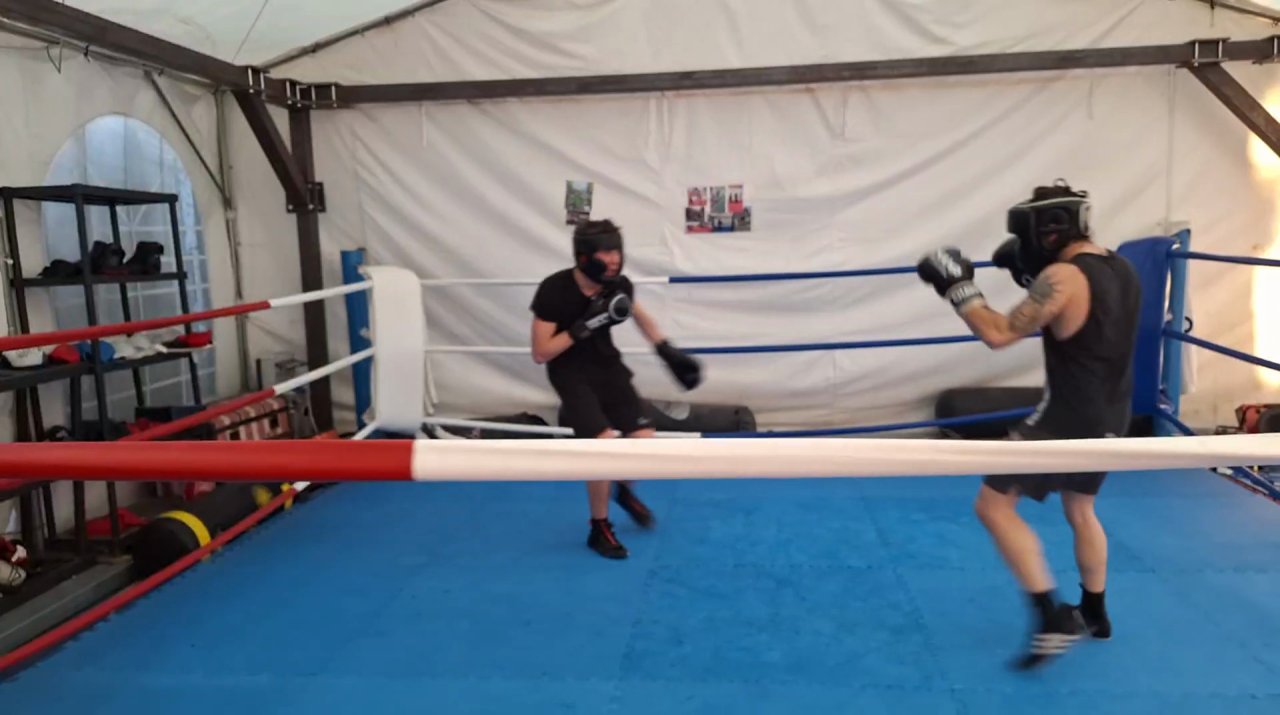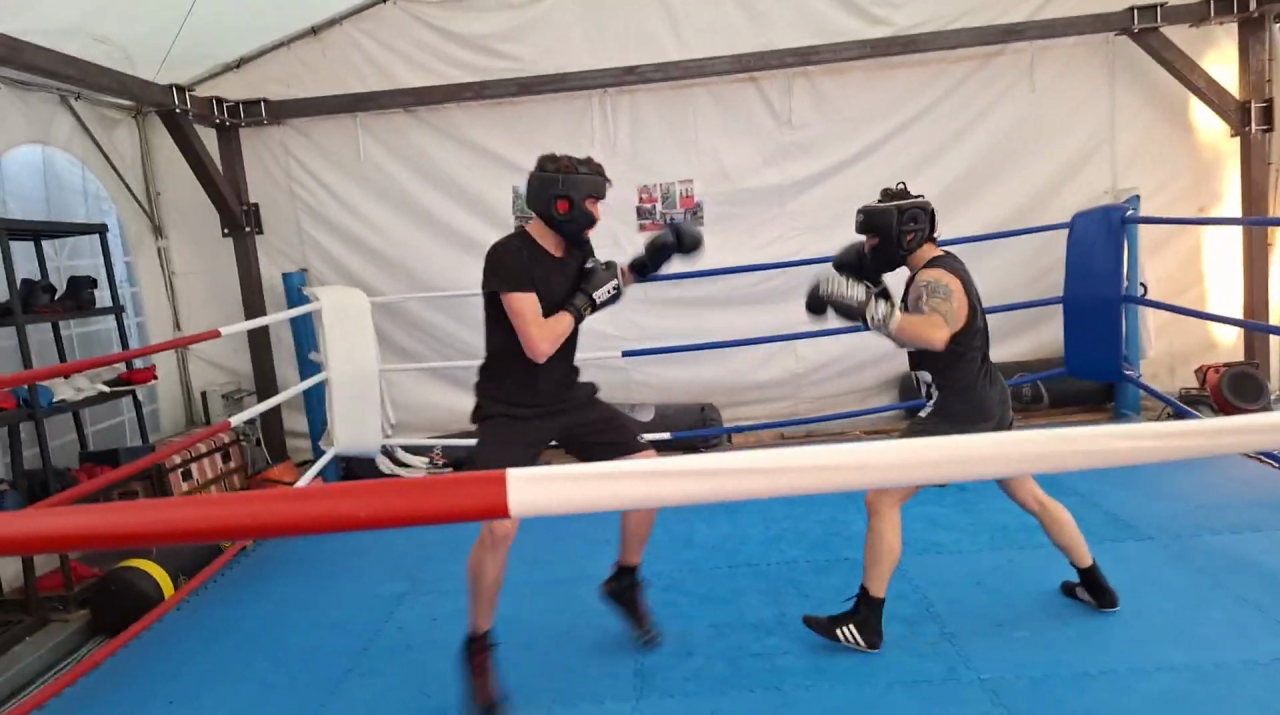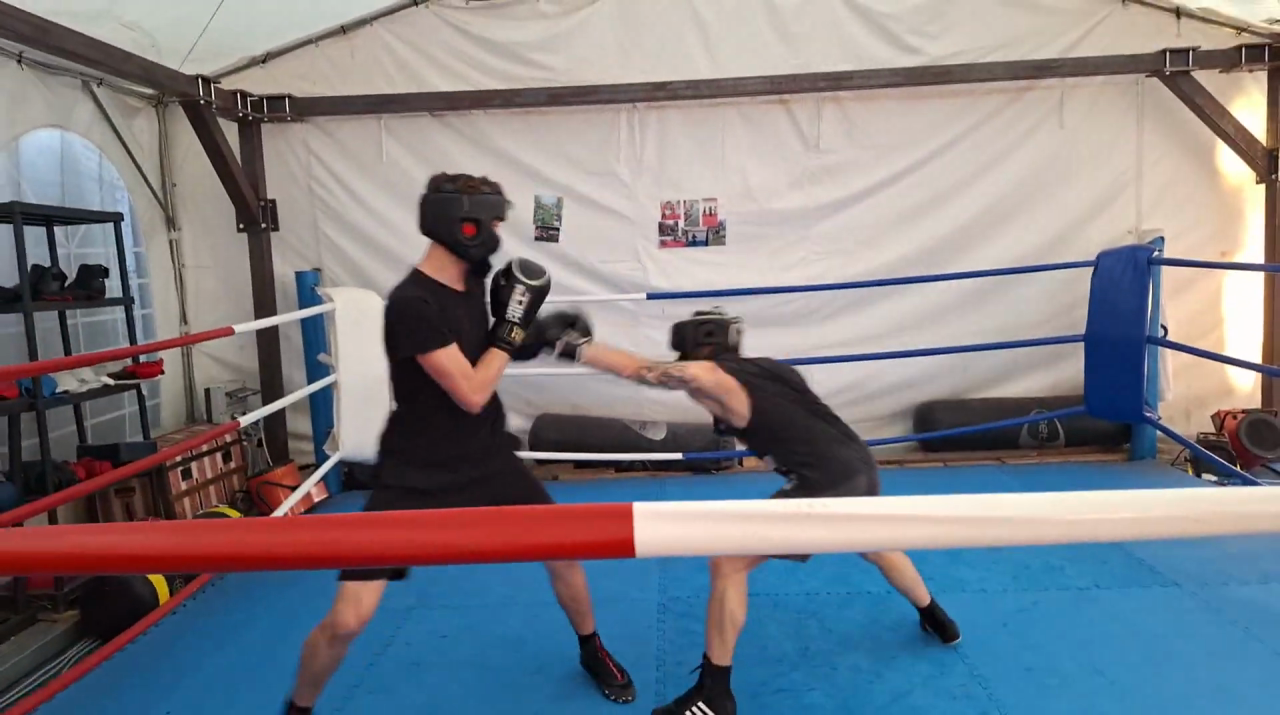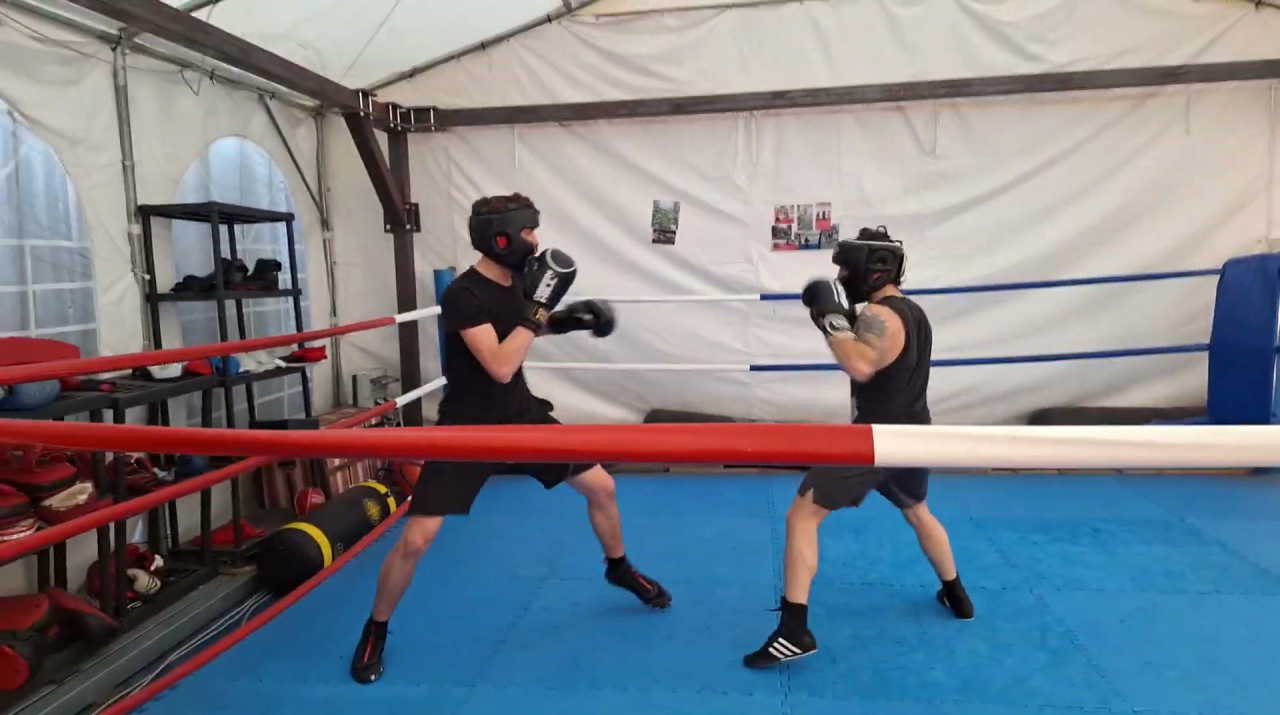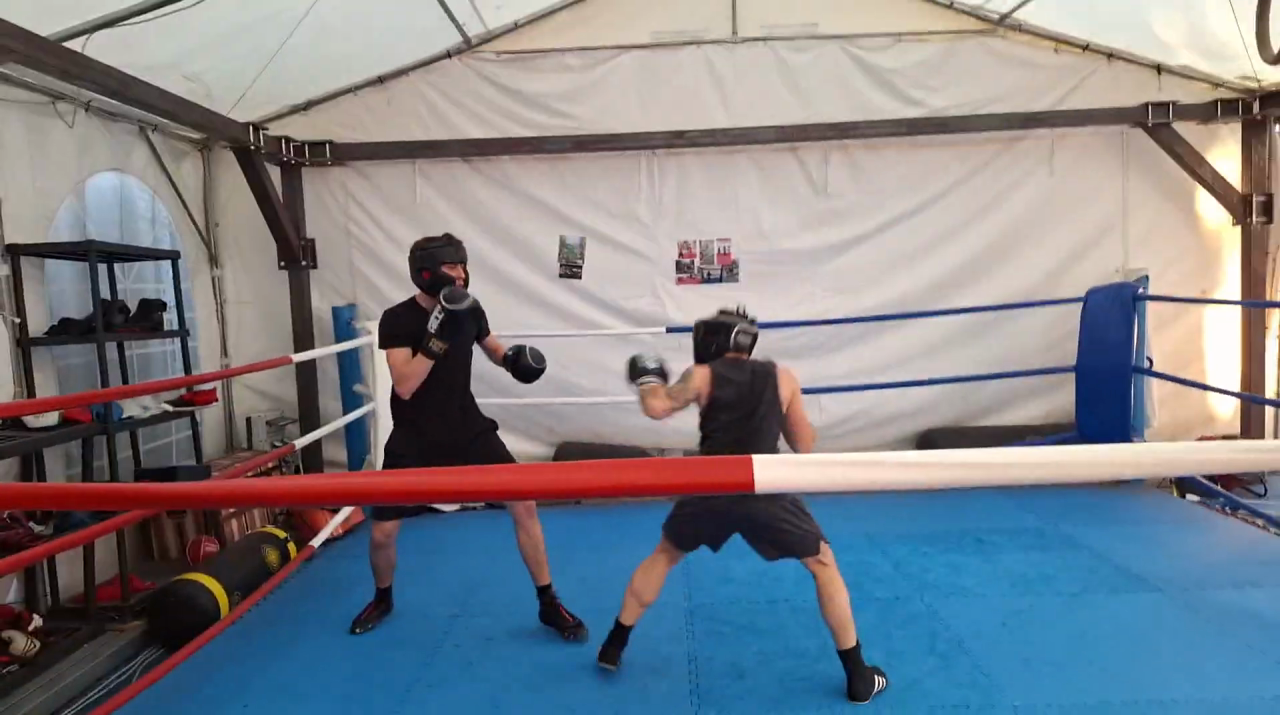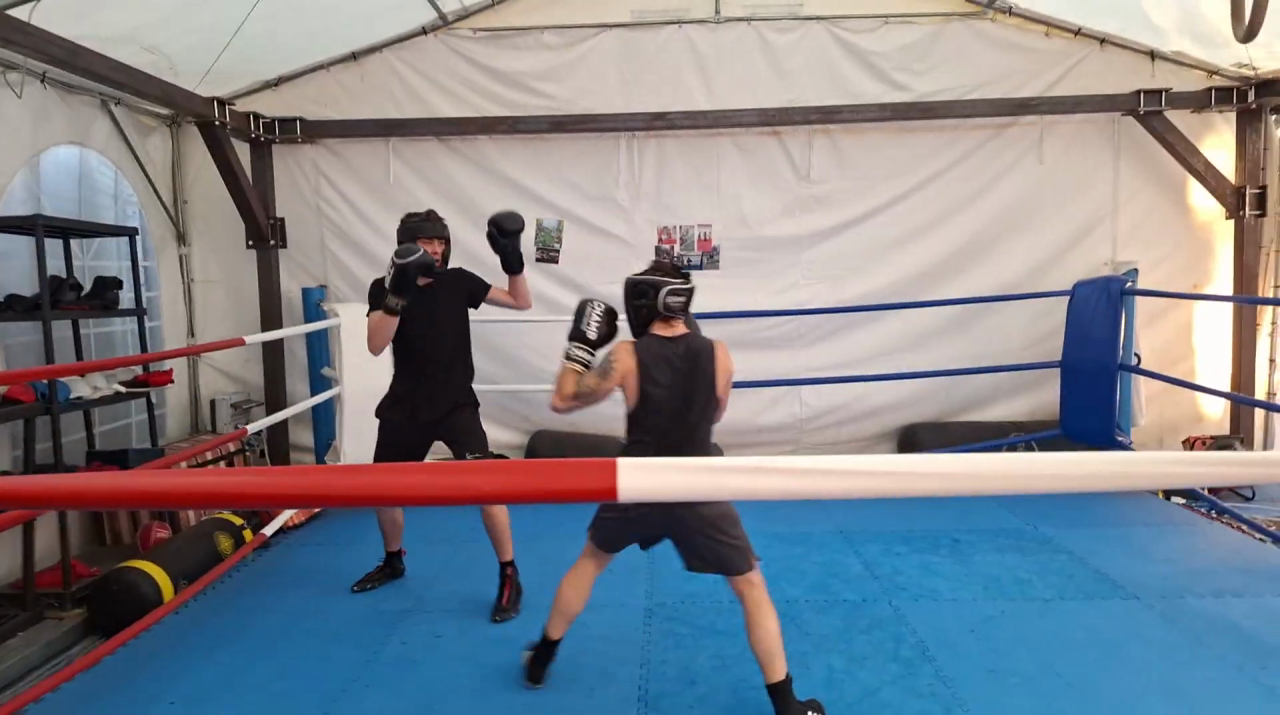
dt=0.7s
person 1, frame 1
left shoulder: (619, 285)
right shoulder: (554, 290)
left elbow: (640, 317)
right elbow: (540, 353)
left wrist: (669, 353)
right wrist: (584, 326)
left hip: (608, 368)
right hip: (573, 375)
left knee: (645, 443)
left ankle: (624, 489)
right ankle: (599, 528)
person 1, frame 2
left shoulder: (575, 248)
right shoulder: (508, 256)
left elbow: (609, 282)
right elbow: (537, 347)
left wrist: (648, 259)
right wrist: (586, 297)
left hip: (566, 395)
right hip: (514, 406)
right knee: (499, 530)
left ankle: (626, 580)
right ankle: (480, 644)
person 1, frame 3
left shoulder: (471, 279)
right shoulder: (412, 303)
right elbow: (472, 393)
left wrist: (531, 329)
right wrist: (513, 322)
left hip: (485, 457)
right hip: (417, 475)
right knee: (348, 618)
left ankle: (592, 650)
person 1, frame 4
left shoulder: (525, 277)
right shoulder: (463, 295)
right elbow: (501, 367)
left wrist: (578, 319)
right wrist: (541, 305)
left hip: (520, 415)
right hip: (464, 426)
left knee: (600, 487)
right knee: (415, 540)
left ankle: (621, 569)
right ankle: (376, 633)
person 1, frame 5
left shoulder: (469, 310)
right shoulder: (397, 319)
left elbow: (492, 349)
right elbow: (404, 387)
left wrist: (514, 358)
right wrist: (439, 336)
left hip: (469, 430)
right hip: (415, 441)
left knee: (523, 503)
right knee: (382, 534)
left ankle: (548, 603)
right ankle: (383, 598)
person 1, frame 6
left shoulder: (459, 282)
right shoulder: (384, 288)
left elbow: (521, 302)
right elbow: (376, 346)
left wrist: (512, 258)
right wrist: (398, 292)
left hip: (457, 404)
right hip: (406, 407)
left ankle: (508, 576)
right ankle: (393, 561)
person 2, frame 1
left shoulder: (1063, 276)
right shoulder: (1122, 269)
left elbow: (1000, 334)
left wrist: (959, 286)
right wrist: (1029, 275)
left hip: (1067, 418)
right hip: (1109, 417)
left knee: (993, 505)
right knee: (1081, 508)
left ankle: (1052, 617)
right ankle: (1095, 613)
person 2, frame 2
left shoulder: (934, 279)
right shoulder: (937, 267)
left elbow: (929, 334)
right elbow: (900, 332)
left wrist: (864, 304)
right wrist: (862, 286)
left hip: (955, 412)
right hip: (989, 402)
left knee: (882, 500)
right knee: (1028, 494)
left ankle: (865, 621)
right ankle: (1097, 585)
person 2, frame 3
left shoulder: (709, 375)
right shoulder: (770, 369)
left elbow: (637, 368)
left wrist: (572, 343)
left hip: (826, 484)
right hip: (859, 467)
left knee: (729, 567)
right knee: (873, 547)
right ankle: (936, 619)
person 2, frame 4
left shoulder: (878, 315)
right shoulder: (910, 310)
left elbow: (858, 366)
left wrist: (831, 318)
right wrist: (843, 318)
left knee: (802, 518)
right knee: (919, 513)
left ankle: (795, 630)
right ankle: (956, 595)
person 2, frame 5
left shoulder: (703, 374)
right shoulder: (782, 377)
left elbow: (656, 408)
right elbow: (804, 446)
left wrist: (646, 378)
right hip: (766, 489)
left knee: (662, 555)
right knee: (824, 565)
left ankle: (614, 645)
right ankle: (857, 674)
person 2, frame 6
left shoulder: (627, 357)
right shoulder: (717, 355)
left elbow: (562, 402)
left wrist: (581, 344)
right hip: (698, 494)
left knee: (589, 561)
right knee: (751, 591)
left ankle: (542, 658)
